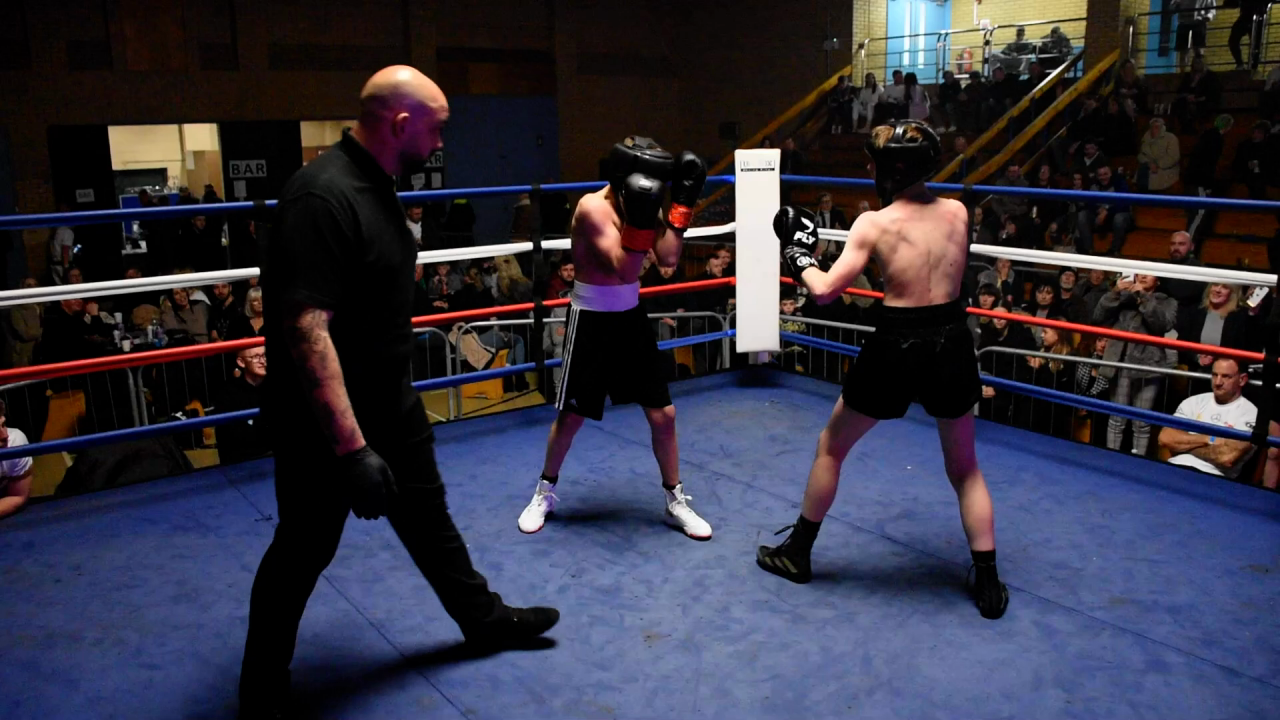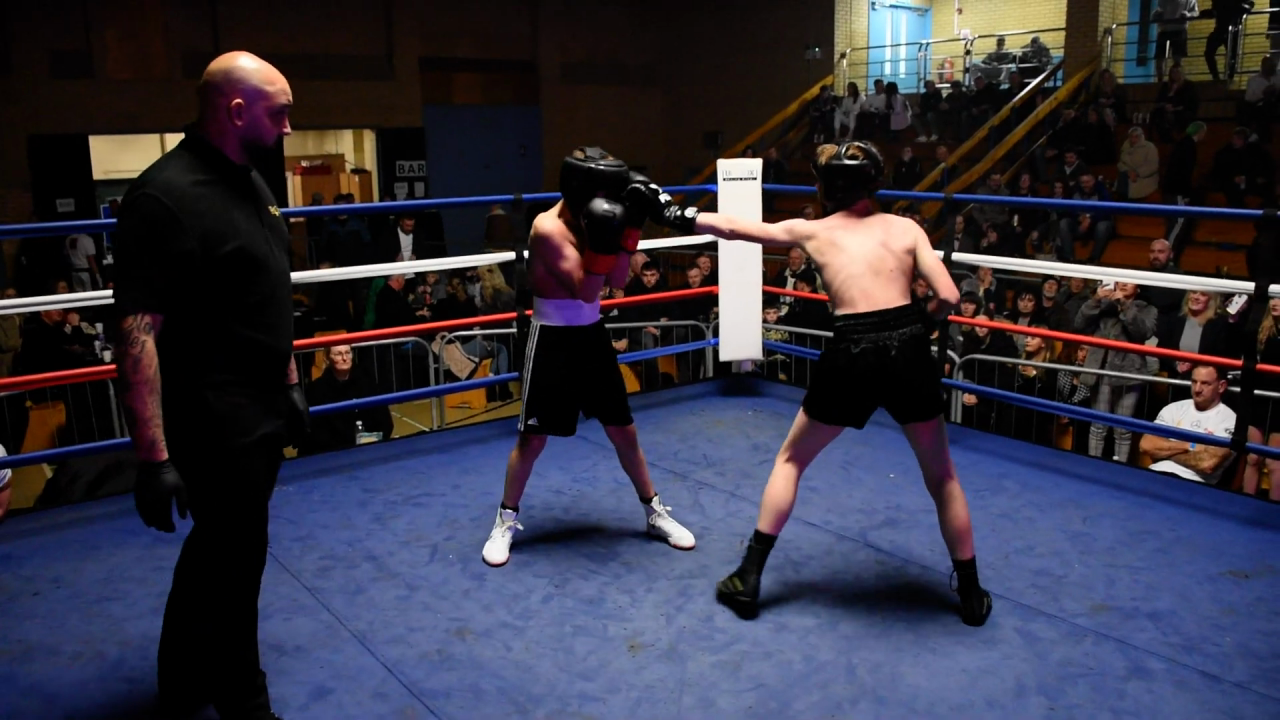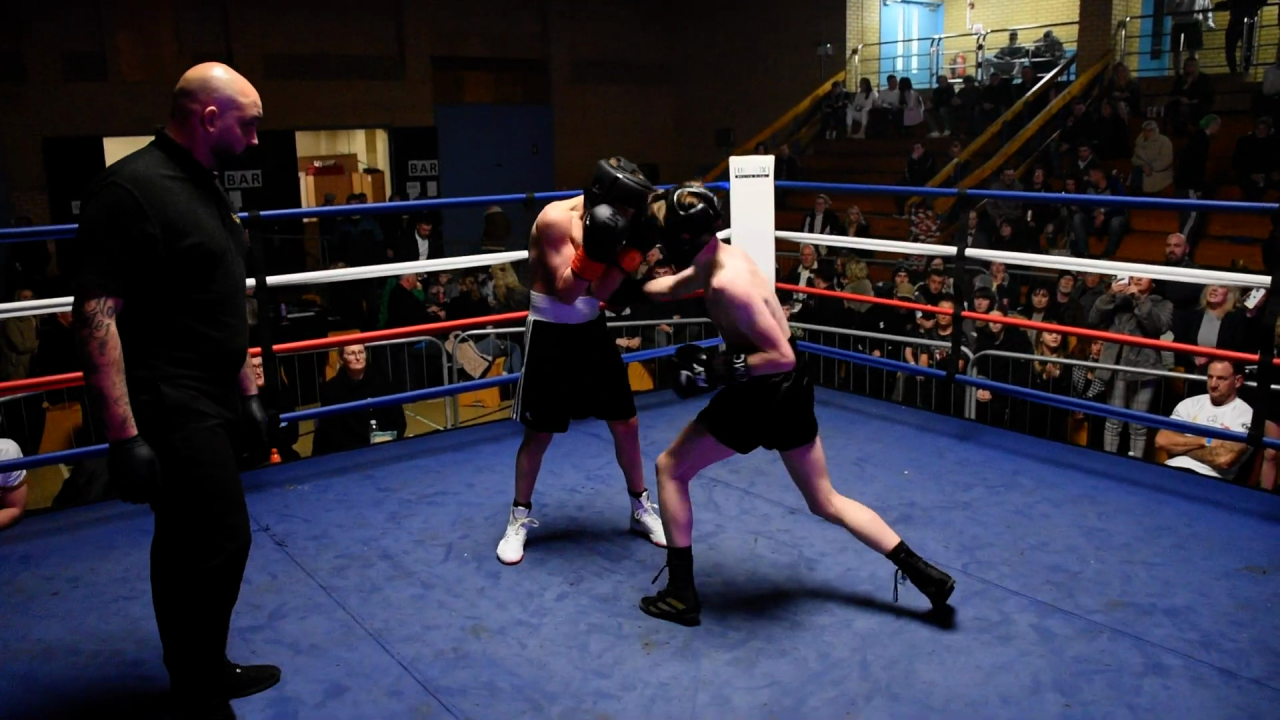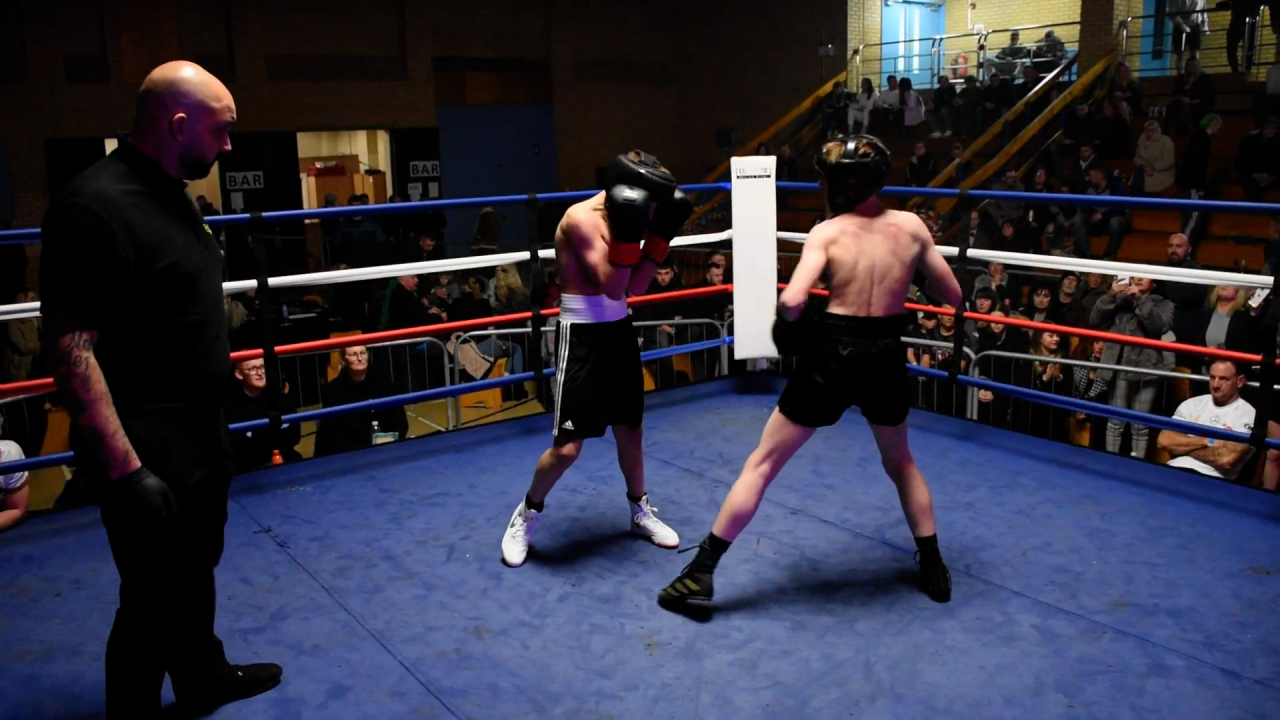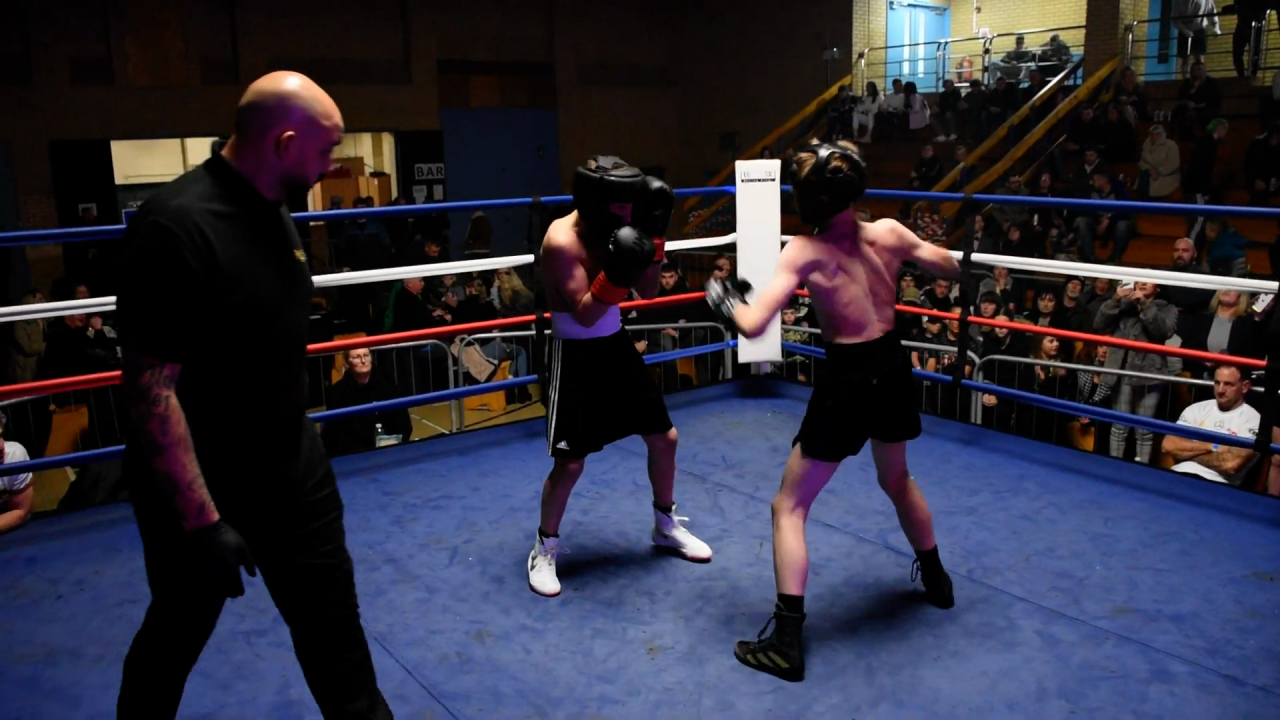
dt=0.5s
person 1, frame 1
left shoulder: (378, 186)
right shoulder: (322, 197)
right elbow: (307, 331)
right wrist: (352, 447)
left hip: (386, 400)
right hip: (325, 416)
left knee: (425, 511)
right knee: (304, 546)
left ankle: (485, 619)
person 1, frame 2
left shoulder: (248, 180)
right shoulder: (166, 196)
right elbow: (138, 334)
left wrist: (290, 384)
right wrist: (154, 456)
left hip: (263, 402)
right hip: (214, 414)
left knee: (228, 544)
right knee: (235, 551)
person 1, frame 3
left shoulder: (203, 187)
right shoulder: (131, 188)
right elbow: (97, 316)
left wrist: (249, 395)
right wrist: (123, 433)
left hip: (210, 401)
right hip: (169, 407)
left knee: (187, 542)
right knee: (218, 545)
person 1, frame 4
left shoulder: (169, 194)
right shoulder: (94, 208)
right elbow: (72, 350)
right wrist: (126, 470)
left hip: (199, 429)
right hip: (148, 445)
left knee: (196, 563)
right knee: (155, 594)
person 1, frame 5
left shoulder: (272, 215)
right shoulder: (176, 226)
right elbow: (150, 386)
right wrist: (201, 520)
left hip: (288, 462)
right hip: (203, 482)
left knee: (330, 604)
right knee: (179, 626)
person 2, frame 1
left shoulder: (875, 224)
right shoulder: (957, 212)
left elbow: (823, 290)
left wrist: (800, 247)
left hip: (896, 348)
right hip: (952, 345)
left knee: (830, 447)
right knee: (965, 469)
left ankle: (797, 552)
right ankle: (987, 584)
person 2, frame 2
left shoulder: (813, 232)
right shoulder: (906, 229)
left elbow: (737, 228)
right elbow: (947, 297)
left wrist: (674, 212)
left hip: (852, 355)
right hip: (908, 350)
left knee: (791, 460)
right knee: (941, 476)
left ankle: (749, 575)
right ankle: (970, 591)
person 2, frame 3
left shoulder: (726, 282)
right shoulder: (719, 256)
left elbow: (781, 356)
right elbow: (679, 284)
left wrist: (715, 370)
left hip: (759, 395)
right hip: (791, 392)
left knee: (670, 469)
right knee: (826, 502)
left ankle: (681, 592)
right ankle: (923, 575)
person 2, frame 4
left shoulder: (827, 233)
right shoulder: (910, 226)
left elbow: (792, 302)
right elbow: (953, 297)
left wrist: (786, 335)
left hip: (830, 354)
right hip: (885, 356)
left knee: (761, 465)
right knee: (901, 464)
left ankle: (700, 574)
right ankle: (934, 569)
person 2, frame 5
left shoulder: (805, 252)
right shoulder: (886, 233)
left elbow: (752, 324)
right elbow: (947, 265)
left wrist: (721, 299)
left hip: (850, 387)
right hip: (895, 377)
left knee: (789, 508)
right knee: (897, 479)
left ankle: (786, 639)
right ankle: (936, 579)
person 3, frame 1
left shoulder: (639, 205)
right shoulder: (593, 208)
left elbow: (668, 259)
right elbow: (624, 269)
left wrist: (683, 201)
right wrist: (643, 218)
left hip: (631, 318)
right hip: (591, 322)
left knee: (663, 414)
right knee: (571, 417)
left ankle: (676, 500)
right ankle: (544, 492)
person 3, frame 2
left shoulder: (597, 221)
right shoulder: (549, 228)
left elbow: (616, 281)
right elbow: (587, 291)
left wrist: (630, 225)
right wrist: (601, 241)
left hip: (591, 334)
right hip: (554, 339)
left knee: (624, 431)
right knee: (531, 439)
left ankle: (655, 512)
right ankle: (505, 521)
person 3, frame 3
left shoulder: (609, 226)
right shoulder: (555, 219)
left elbow: (602, 293)
right elbow: (565, 292)
left wrist: (634, 247)
right wrist: (593, 250)
left hip: (592, 331)
right hip: (550, 334)
left knee: (626, 424)
right knee: (538, 434)
left ankle: (642, 509)
right ankle: (519, 519)
person 3, frame 4
left shoulder: (625, 219)
right shoulder: (581, 220)
left elbow: (634, 288)
right elbow: (611, 287)
left wrist: (661, 235)
right wrist: (626, 236)
left hip: (619, 331)
right hip: (582, 337)
left knee: (630, 430)
right knee: (568, 447)
left ankle: (640, 511)
right ankle: (527, 514)
person 3, frame 5
left shoulder: (612, 231)
right shoulder: (562, 241)
left elbow: (646, 292)
right elbow: (585, 314)
left wrist: (653, 234)
right wrist: (614, 274)
left hip: (616, 345)
right hip: (577, 354)
left knee: (664, 437)
right knee: (569, 463)
left ankle: (668, 523)
right ankle: (544, 549)
